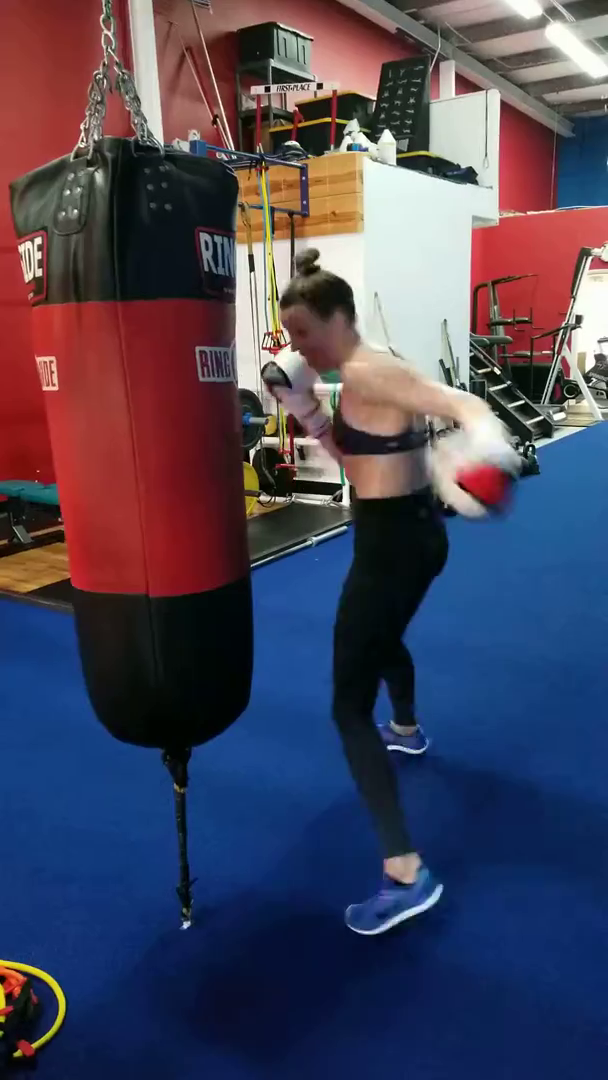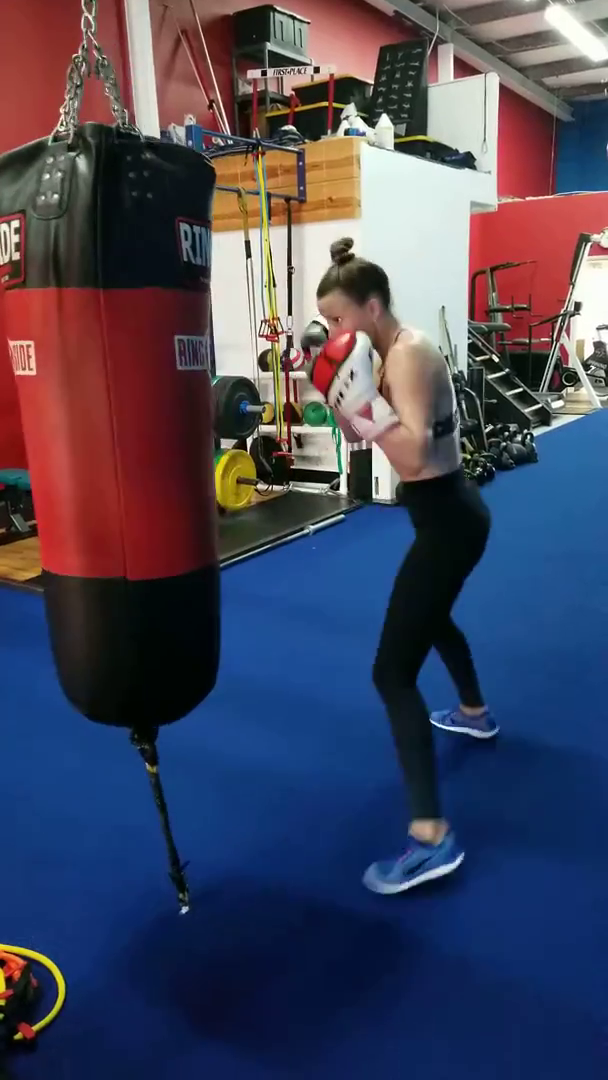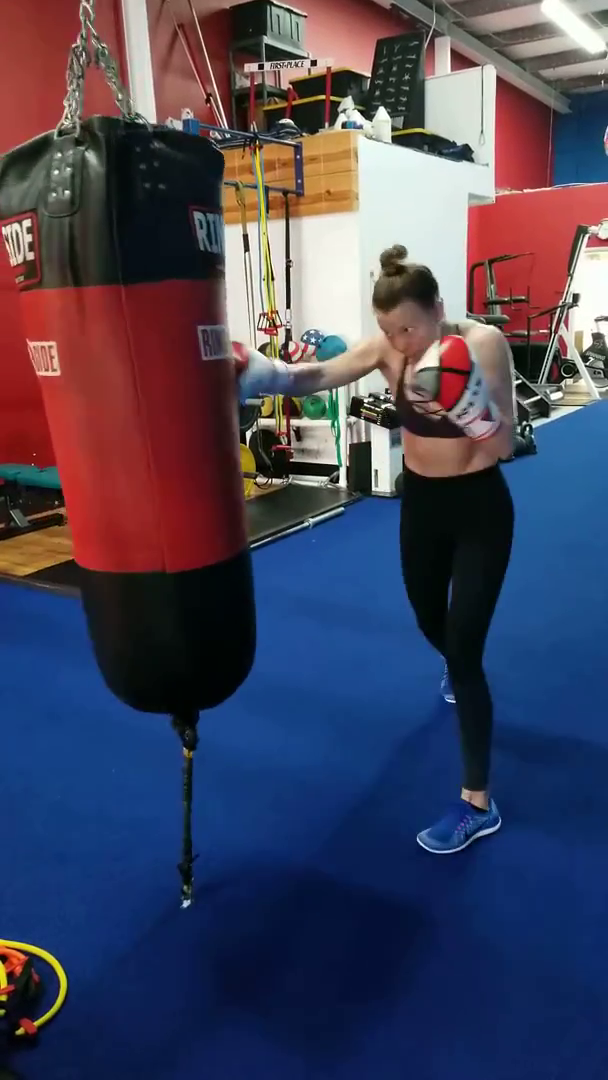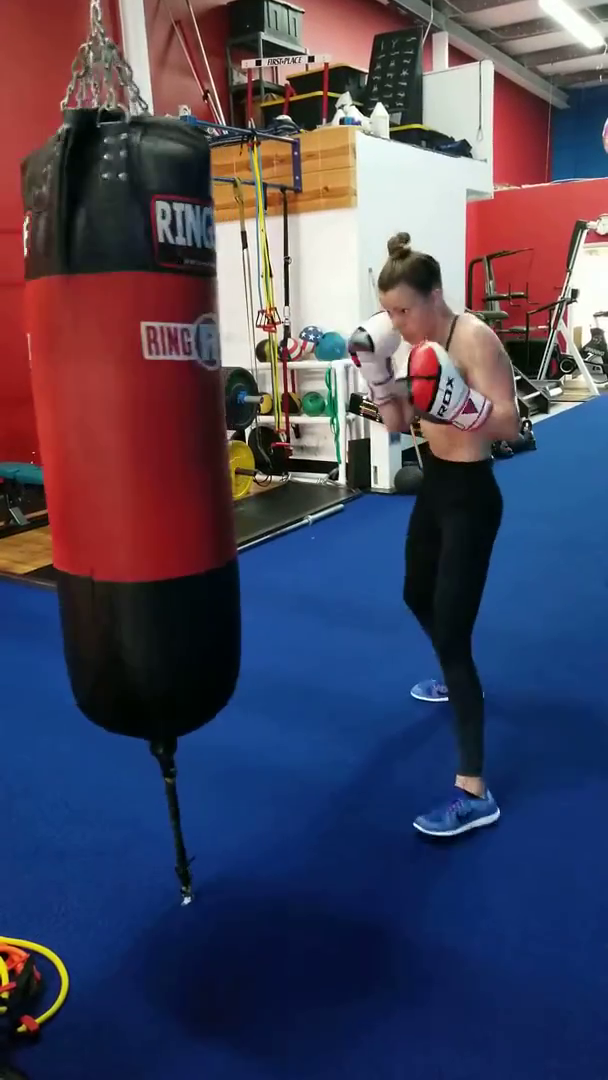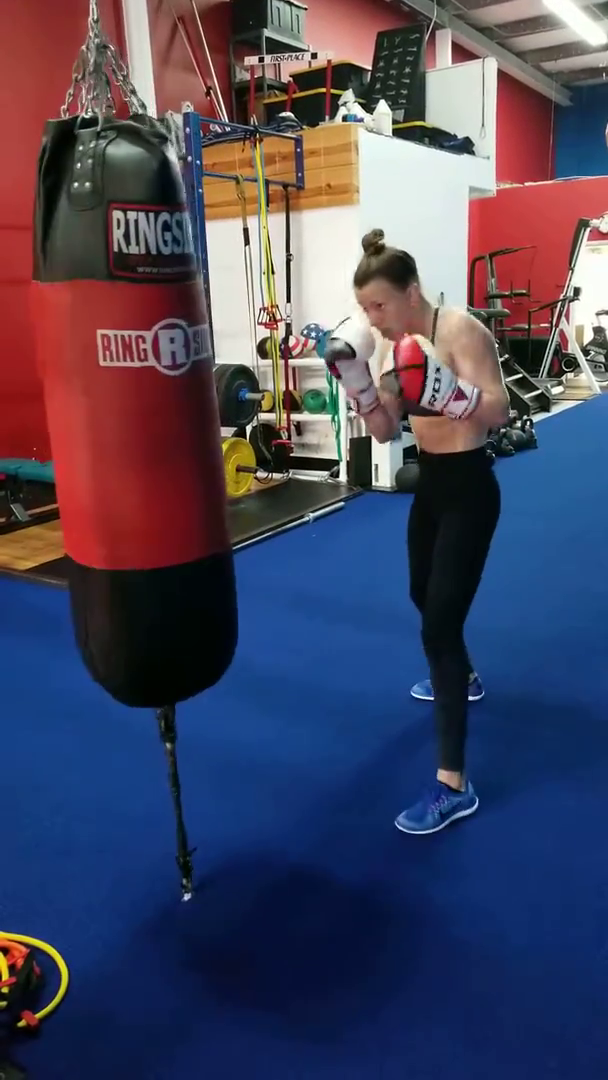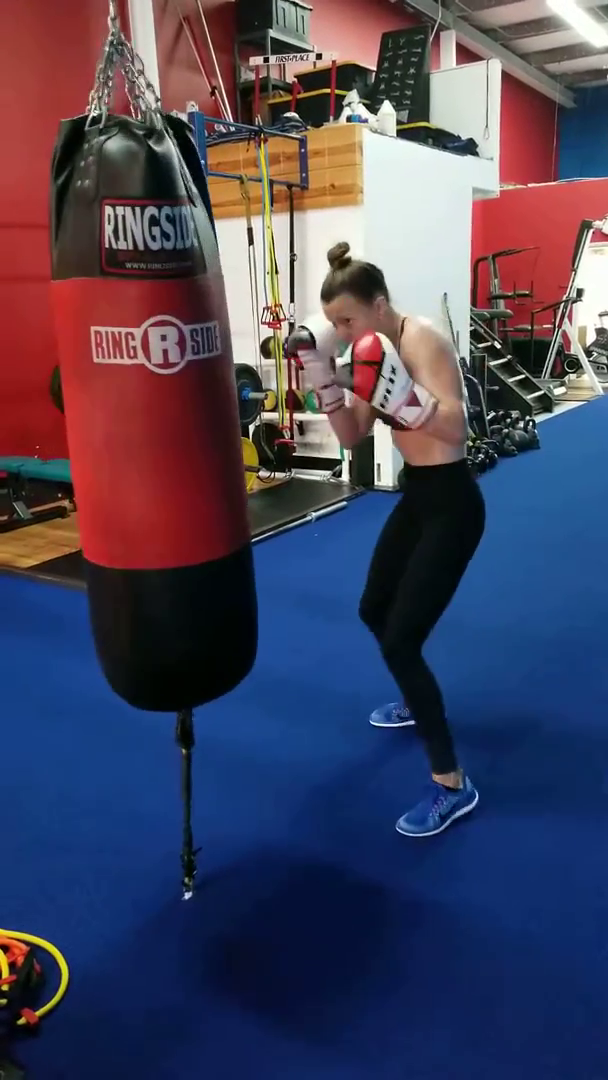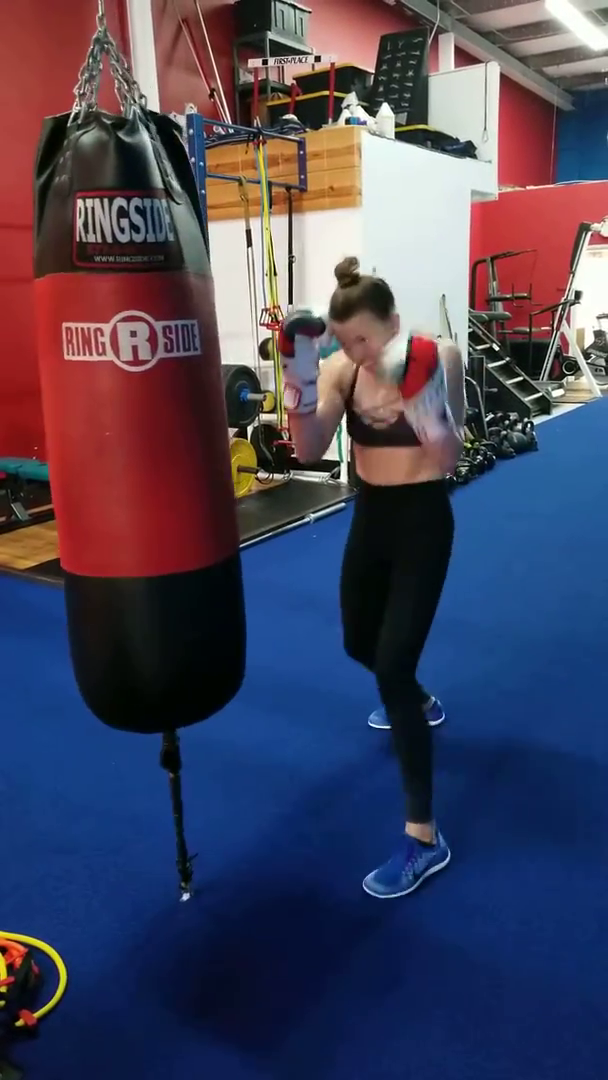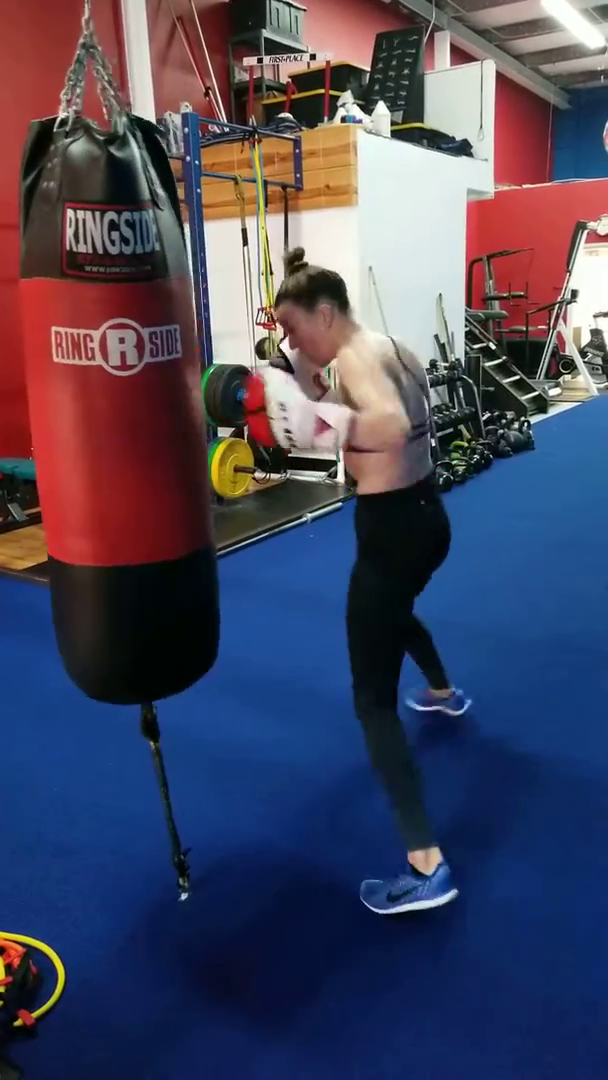
dt=0.4s
person 1, frame 1
left shoulder: (364, 370)
right shoulder: (354, 376)
left elbow: (460, 402)
right elbow: (350, 453)
left wrist: (487, 450)
right wrist: (301, 402)
left hip: (393, 542)
right hip: (413, 533)
left knee: (349, 706)
right knee: (379, 642)
left ankle: (406, 872)
right ankle: (407, 727)
person 1, frame 2
left shoulder: (407, 352)
right shoulder: (393, 350)
left elbow: (412, 455)
right elbow: (374, 432)
left wrist: (355, 394)
right wrist: (345, 382)
left hip: (446, 523)
right hip: (456, 511)
left knee: (392, 673)
right knee: (431, 615)
left ankle: (431, 837)
right ankle: (475, 712)
person 1, frame 3
left shoulder: (485, 342)
right shoulder: (389, 350)
left elbow: (503, 446)
right elbow: (321, 375)
left wrist: (466, 399)
right wrist: (269, 373)
left hip: (481, 509)
right hip: (421, 504)
left knee: (465, 656)
right knee: (430, 622)
left ankle: (477, 804)
right ankle: (461, 664)
person 1, frame 4
left shoulder: (473, 337)
right shoulder: (419, 341)
left elbow: (510, 426)
right elbow: (399, 423)
left wrist: (451, 396)
right wrist: (375, 369)
left hip: (469, 495)
right hip: (434, 485)
left knee: (451, 632)
right knee: (418, 596)
left ankle: (473, 791)
right ankle: (456, 680)
person 1, frame 5
left shoulder: (459, 327)
right shoulder: (400, 344)
left elbow: (497, 413)
right elbow: (383, 429)
left wrist: (441, 384)
right wrist: (354, 376)
left hip: (467, 488)
right hip: (430, 482)
left knee: (438, 628)
right knee: (424, 594)
left ankle: (453, 785)
right ankle: (462, 679)
person 1, frame 6
left shoulder: (422, 339)
right shoulder: (378, 349)
left elbow: (455, 431)
right elbow: (352, 438)
right wrist: (324, 377)
left hip: (451, 505)
right hip: (417, 498)
left knee: (399, 642)
right knee: (374, 612)
left ankle: (451, 785)
right ankle: (418, 702)
person 1, frame 7
left shoulder: (439, 356)
right shoulder: (340, 368)
left elbow: (445, 461)
right elbow: (308, 449)
left wrist: (422, 396)
right wrist: (298, 370)
left hip: (422, 523)
right hip: (369, 517)
left knee: (391, 667)
right knee: (361, 643)
left ankle: (423, 837)
right ankle: (421, 705)
person 1, frame 8
left shoulder: (357, 358)
right shoulder: (389, 350)
left elbow: (394, 437)
left wrist: (305, 417)
right wrist: (304, 383)
left hip: (389, 534)
right hip: (424, 519)
left knee: (373, 698)
right knee: (394, 610)
left ankle: (427, 866)
right ankle: (445, 692)
